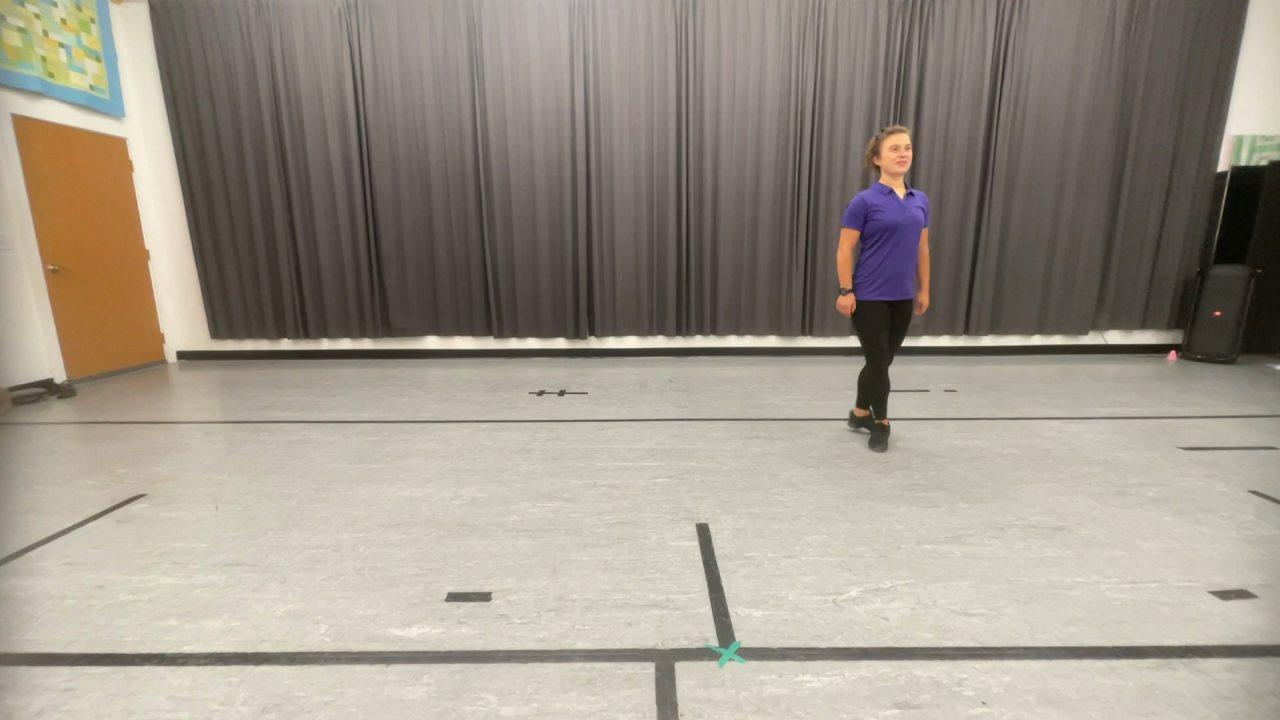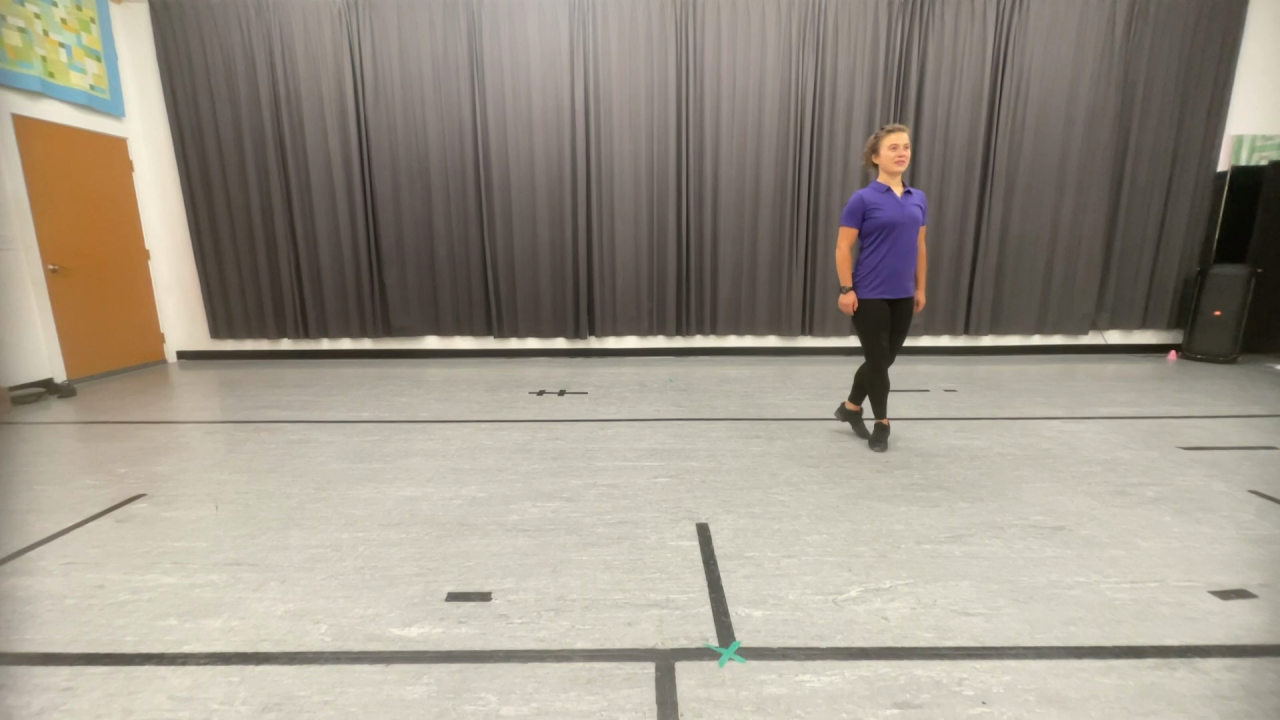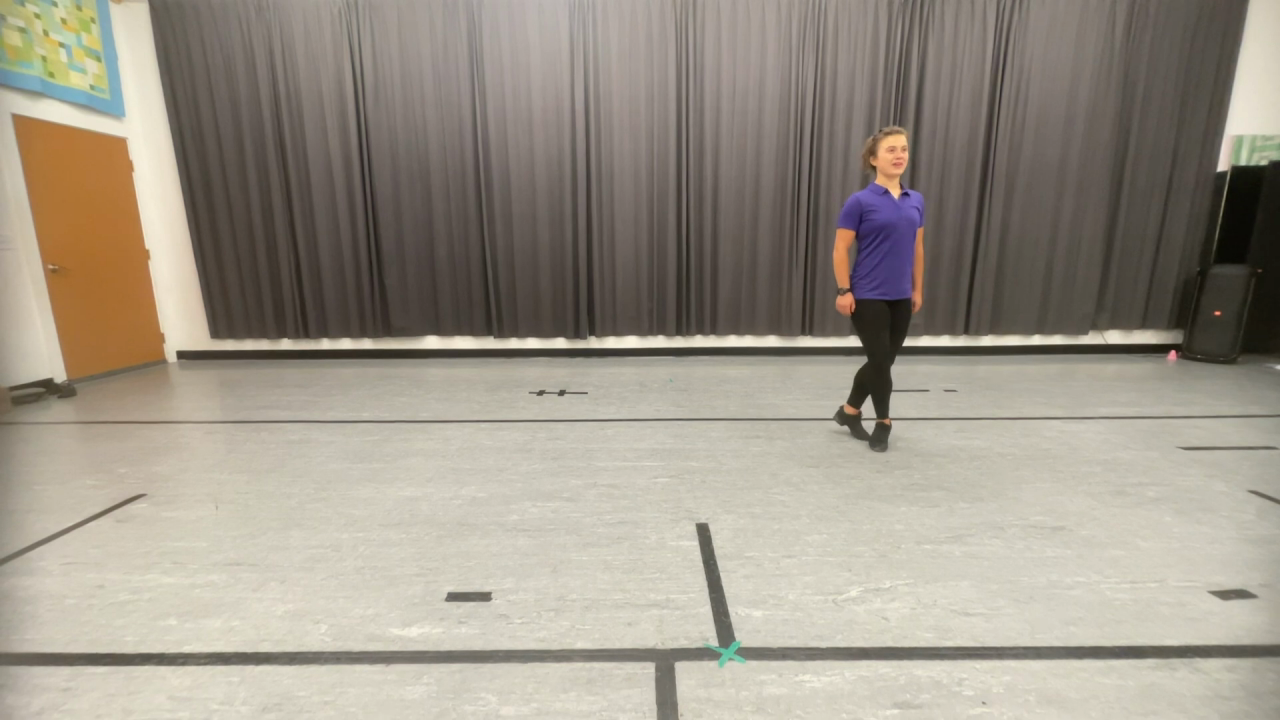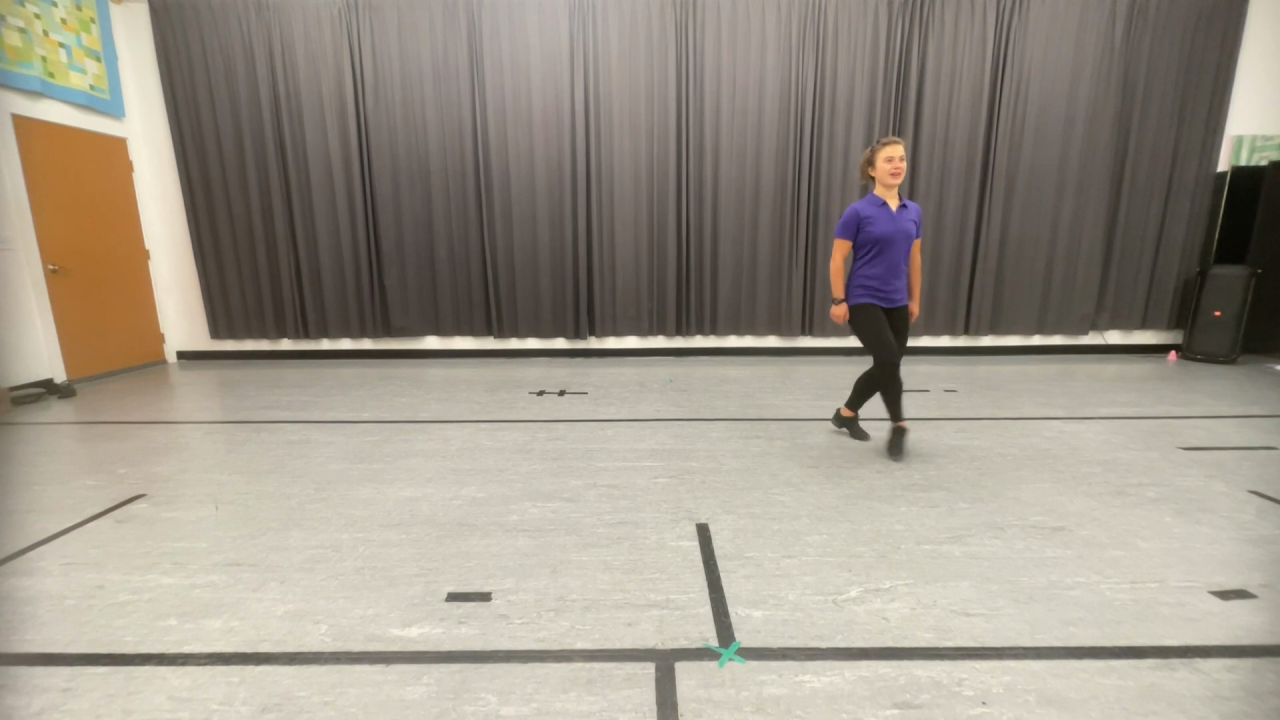
dt=0.1s
person 1, frame 1
left shoulder: (920, 201)
right shoulder: (865, 201)
left elbow: (922, 249)
right elbow: (845, 249)
left wrist: (923, 290)
right wrist: (845, 291)
left hip: (902, 296)
right hip: (869, 296)
left knee: (884, 359)
right knee: (877, 358)
left ankle: (861, 412)
right ankle: (881, 423)
person 1, frame 2
left shoulder: (918, 199)
right shoulder: (863, 199)
left elbow: (919, 247)
right elbow: (844, 247)
left wrist: (920, 288)
right wrist: (846, 289)
left hip: (902, 295)
right hip: (870, 294)
left knee: (885, 358)
right knee: (877, 358)
left ankle: (850, 407)
right ankle: (882, 423)
person 1, frame 3
left shoulder: (916, 201)
right shoulder: (860, 201)
left elbow: (917, 249)
right elbow: (841, 249)
left wrist: (917, 289)
right wrist: (844, 291)
left hip: (900, 297)
right hip: (867, 295)
left knee: (885, 360)
right knee: (879, 358)
left ankle: (849, 411)
right ankle: (882, 423)
person 1, frame 4
left shoulder: (914, 212)
right shoulder: (858, 212)
left elbow: (914, 259)
right elbow: (838, 259)
left wrist: (914, 299)
right wrist: (838, 300)
left hip: (896, 304)
right hip: (863, 301)
left knee: (888, 364)
right knee: (888, 359)
left ankle: (846, 413)
right ankle: (898, 427)
